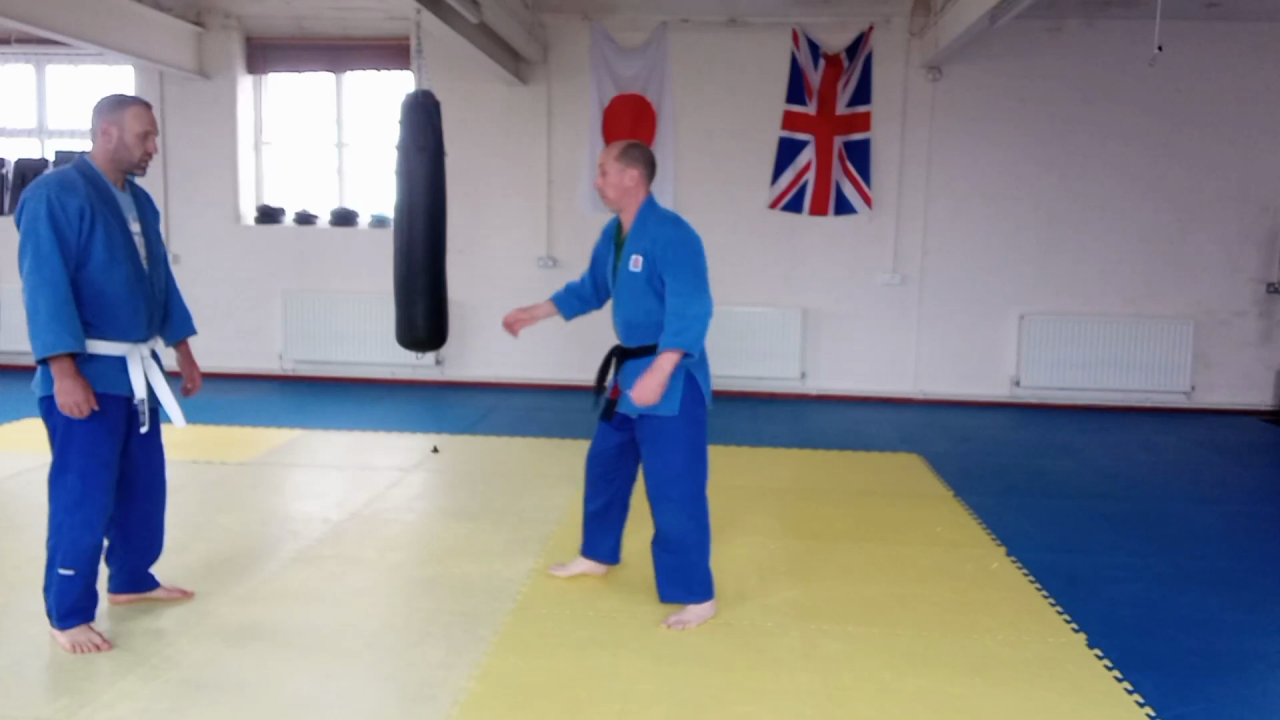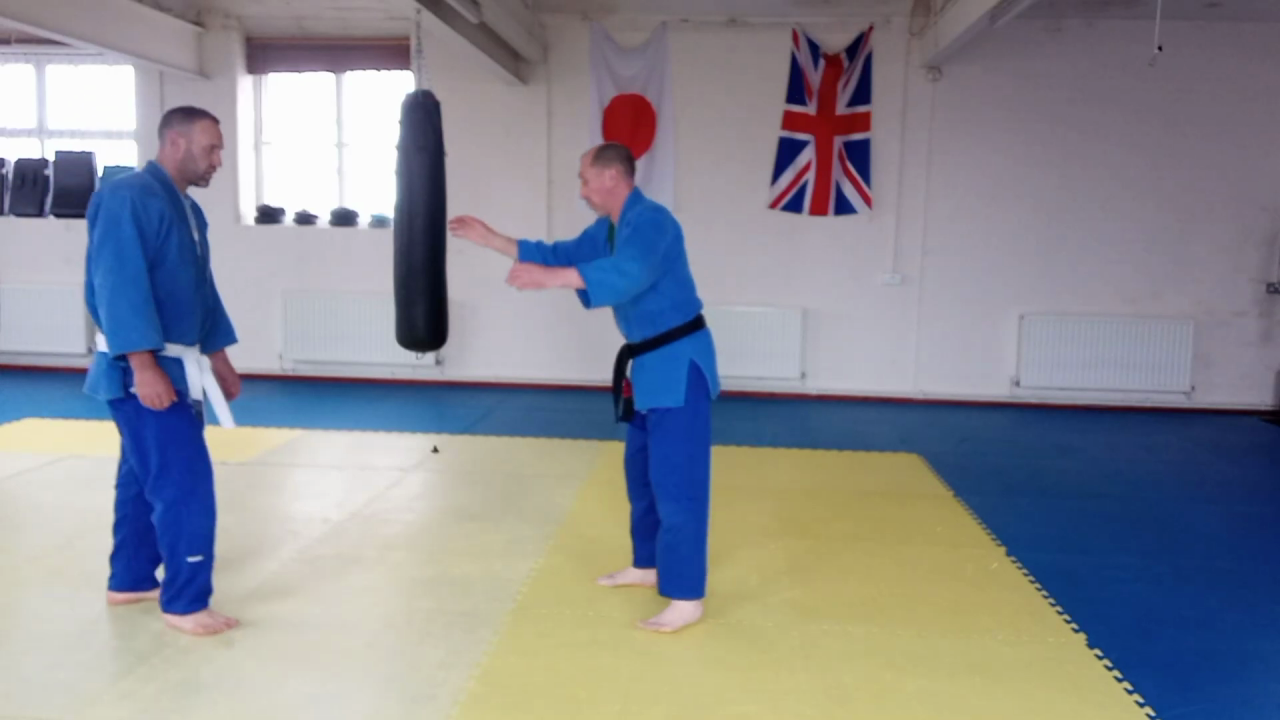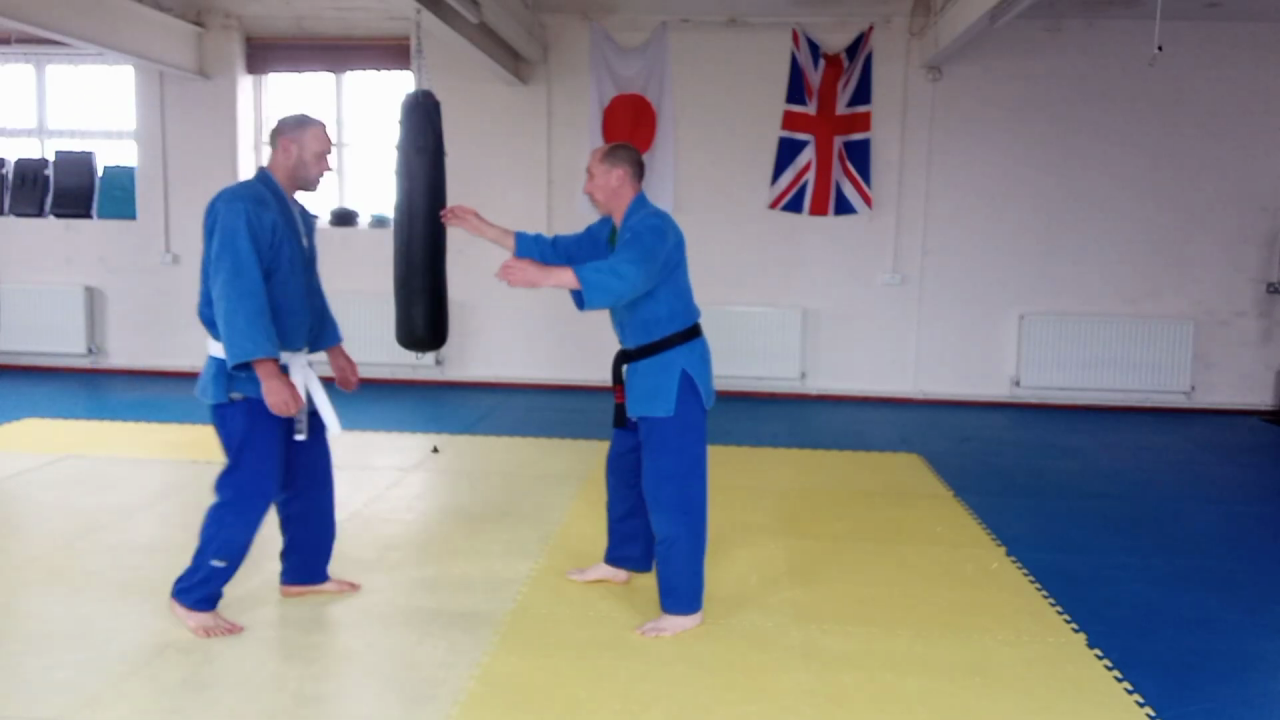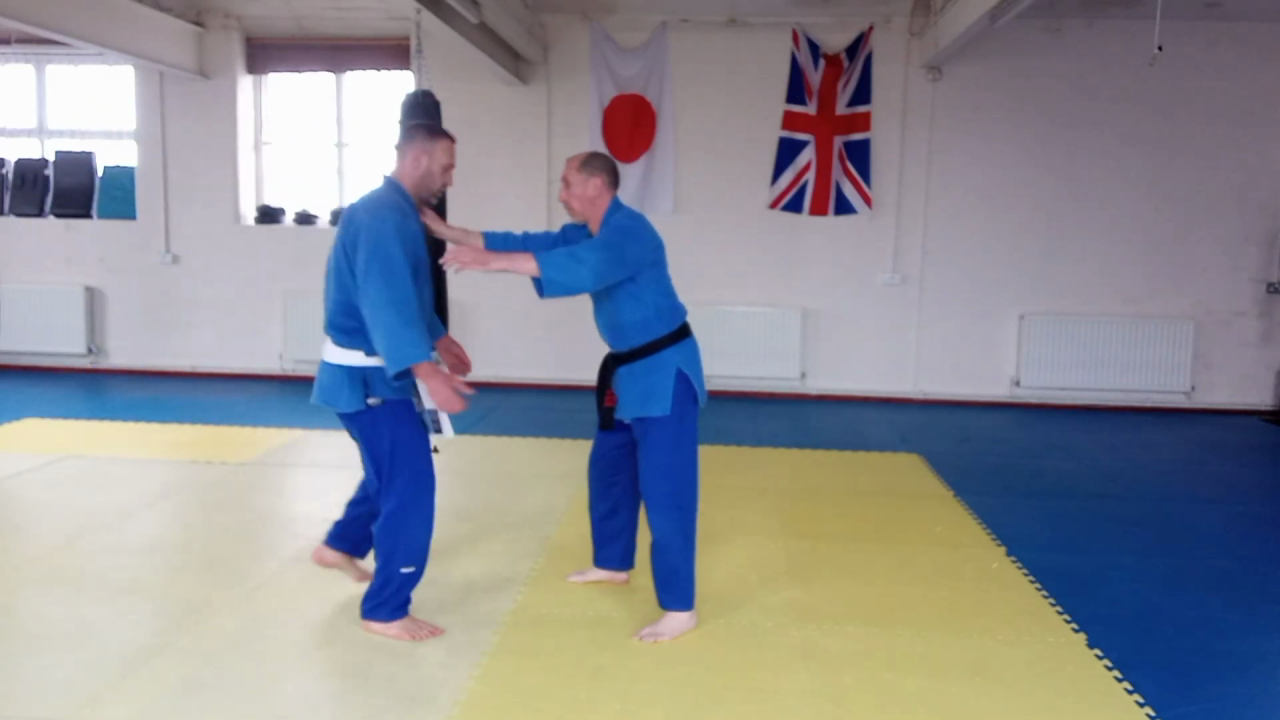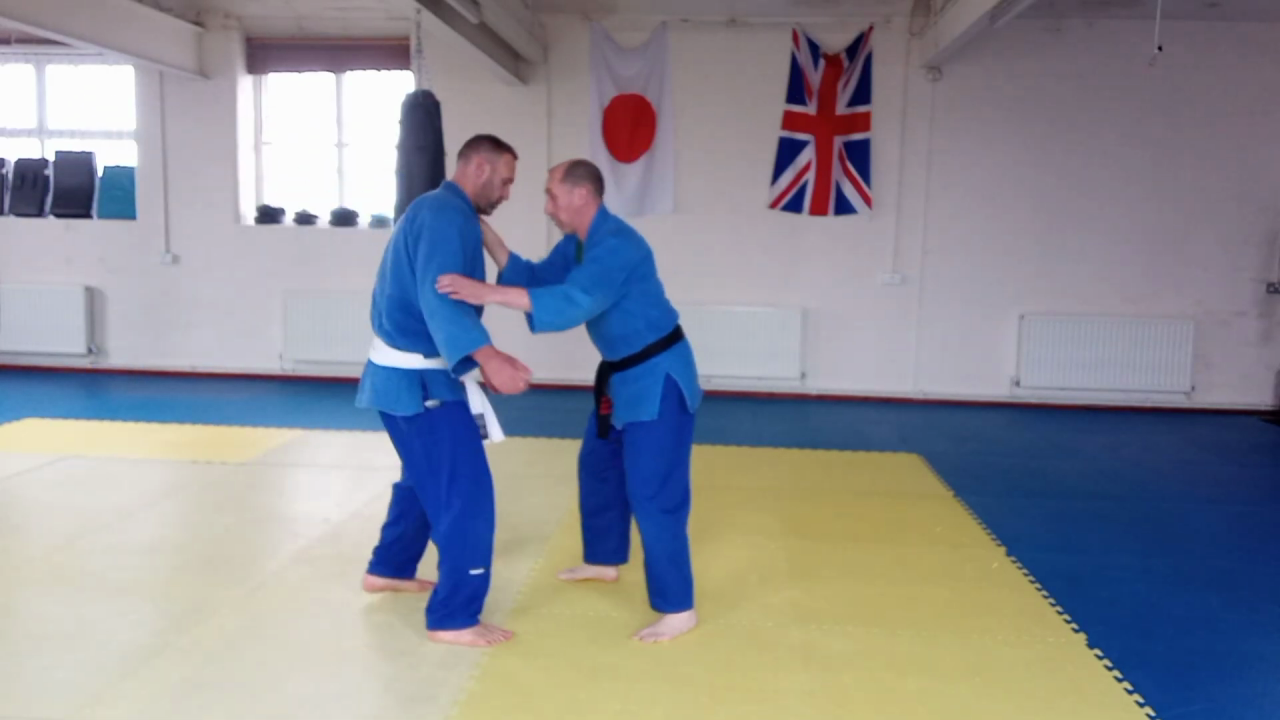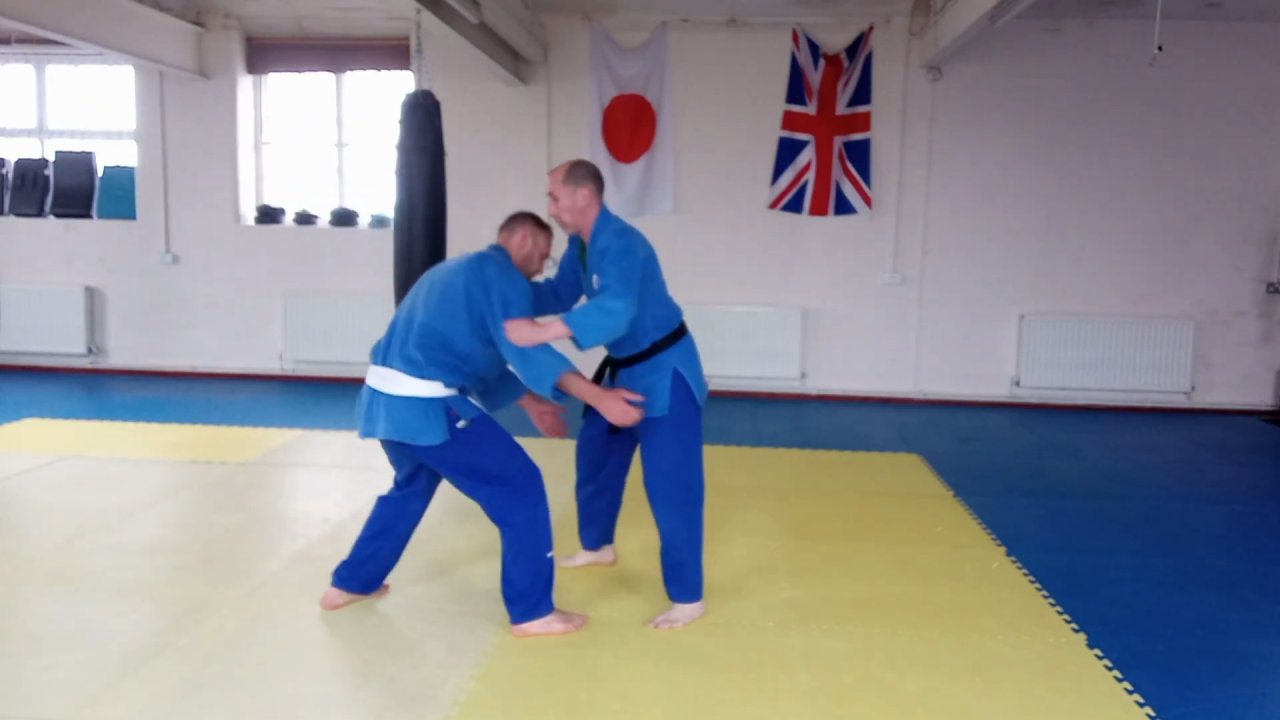
dt=0.7s
person 1, frame 1
left shoulder: (138, 201)
right shoulder: (54, 195)
left elbow: (160, 280)
right elbow: (47, 289)
left wrist: (182, 350)
right wrist: (63, 371)
left hip: (135, 367)
right hip: (85, 371)
left knee: (143, 482)
right knee: (84, 494)
left ankle: (131, 580)
right ankle: (68, 614)
person 1, frame 2
left shoulder: (188, 209)
right shoulder: (127, 198)
left elbow: (201, 291)
right elbow: (120, 289)
left wrist: (218, 358)
right wrist: (144, 366)
left hip: (176, 364)
right hip: (142, 369)
left knee: (145, 477)
right knee: (184, 480)
left ankle: (130, 579)
right ankle: (184, 601)
person 1, frame 3
left shoulder: (297, 215)
right shoulder: (240, 207)
right elbow: (238, 298)
left wrist: (333, 350)
right wrist: (268, 373)
left hip: (287, 368)
right hip: (247, 375)
left knee: (310, 472)
right knee: (250, 486)
left ankle: (306, 573)
right ankle: (194, 598)
person 1, frame 4
left shoulder: (398, 213)
right shoulder: (381, 216)
right elbow: (386, 303)
left wrist: (441, 341)
right wrist: (427, 374)
left hip: (375, 370)
right hip: (368, 374)
left knee: (391, 469)
right knee: (408, 485)
left ankle: (342, 542)
right ankle: (385, 610)
person 1, frame 5
left shoulder: (436, 213)
right shoulder: (444, 214)
right elbow: (440, 300)
left wrist: (481, 358)
right wrist: (490, 358)
left hip: (399, 371)
right hip: (418, 378)
left knee: (424, 476)
right knee: (465, 492)
left ankle: (389, 567)
right ankle: (453, 618)
person 1, frame 6
left shoulder: (459, 269)
right shoulder: (500, 273)
right elbow: (522, 346)
left wrist: (529, 402)
right wrist: (595, 395)
left hip: (386, 397)
right hip: (428, 406)
left knee: (412, 486)
right knee: (519, 489)
left ankle: (350, 583)
right ankle: (531, 612)
person 2, frame 1
left shoulder: (672, 234)
right shoulder: (614, 233)
left elbow: (691, 311)
right elbow: (593, 288)
left wrist: (659, 372)
right wrist: (536, 312)
left hip: (671, 375)
right hip: (632, 370)
left knee: (674, 487)
right knee: (605, 464)
left ankle: (698, 597)
right ankle: (597, 554)
person 2, frame 2
left shoulder: (651, 221)
right shoulder: (607, 229)
left elbow: (625, 274)
right elbow: (560, 254)
left wrist: (549, 278)
right wrist: (490, 238)
left hip: (679, 363)
right hip: (650, 363)
left knee: (676, 479)
right knee: (642, 470)
left ankle: (685, 596)
right ankle: (647, 565)
person 2, frame 3
left shoulder: (652, 227)
right shoulder: (610, 229)
left elbow: (623, 278)
right elbow: (556, 249)
left wrist: (546, 278)
right wrist: (485, 229)
left hip: (673, 372)
right hip: (645, 369)
left knee: (671, 488)
right knee: (625, 470)
left ankle: (683, 607)
right ankle: (622, 561)
person 2, frame 4
left shoulder: (629, 231)
right shoulder: (582, 233)
left elbow: (580, 268)
right elbow: (525, 246)
left wrist: (493, 262)
right wrist: (445, 231)
left hip: (665, 370)
right hip: (630, 369)
left knee: (666, 487)
right knee: (609, 469)
left ankle: (679, 607)
right ankle: (613, 563)
person 2, frame 5
left shoulder: (617, 245)
right shoulder: (576, 244)
left elbow: (571, 303)
right elbow: (534, 278)
left wrist: (487, 293)
right wrist: (486, 235)
left hip: (659, 376)
right hip: (623, 374)
left knee: (654, 492)
right knee: (599, 467)
left ankle: (678, 608)
right ankle: (604, 560)
person 2, frame 6
left shoulder: (621, 244)
right shoulder: (580, 245)
left elbow: (615, 310)
right elbow: (559, 294)
left wrist: (540, 332)
left hip: (665, 371)
right hip: (626, 369)
left knee: (671, 484)
right knee: (596, 453)
left ankle: (688, 598)
right ankle: (598, 545)
